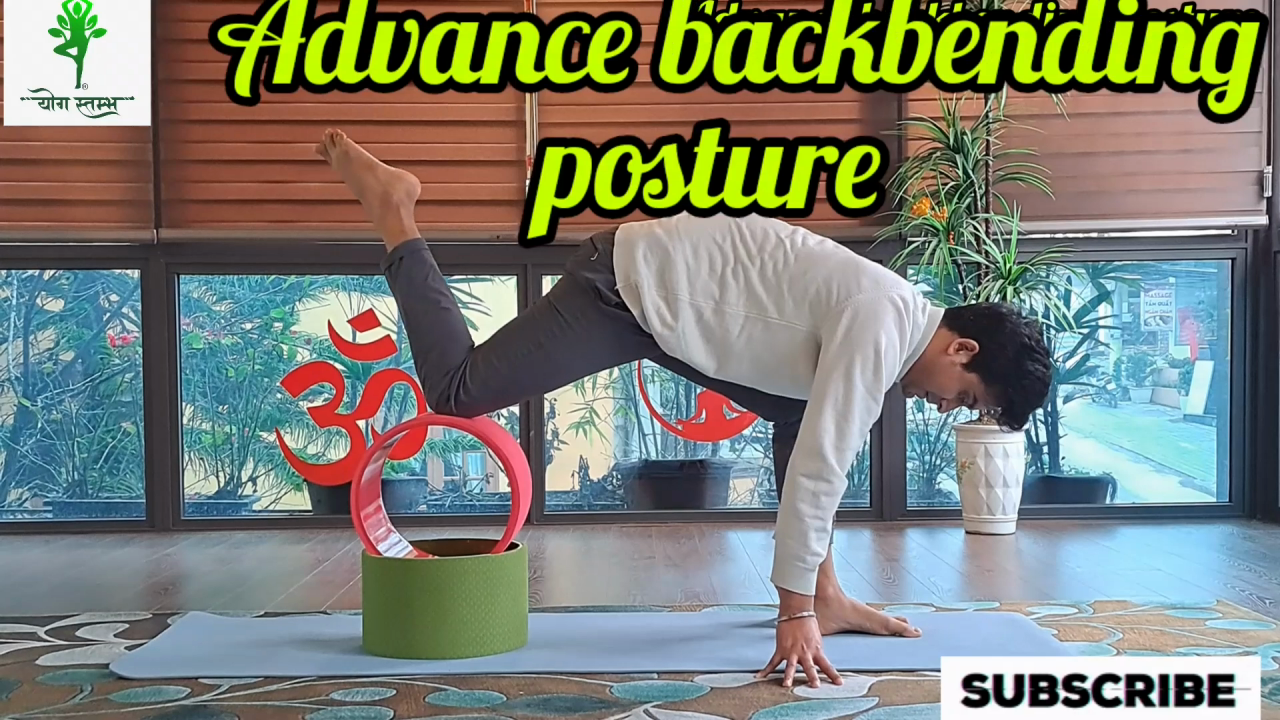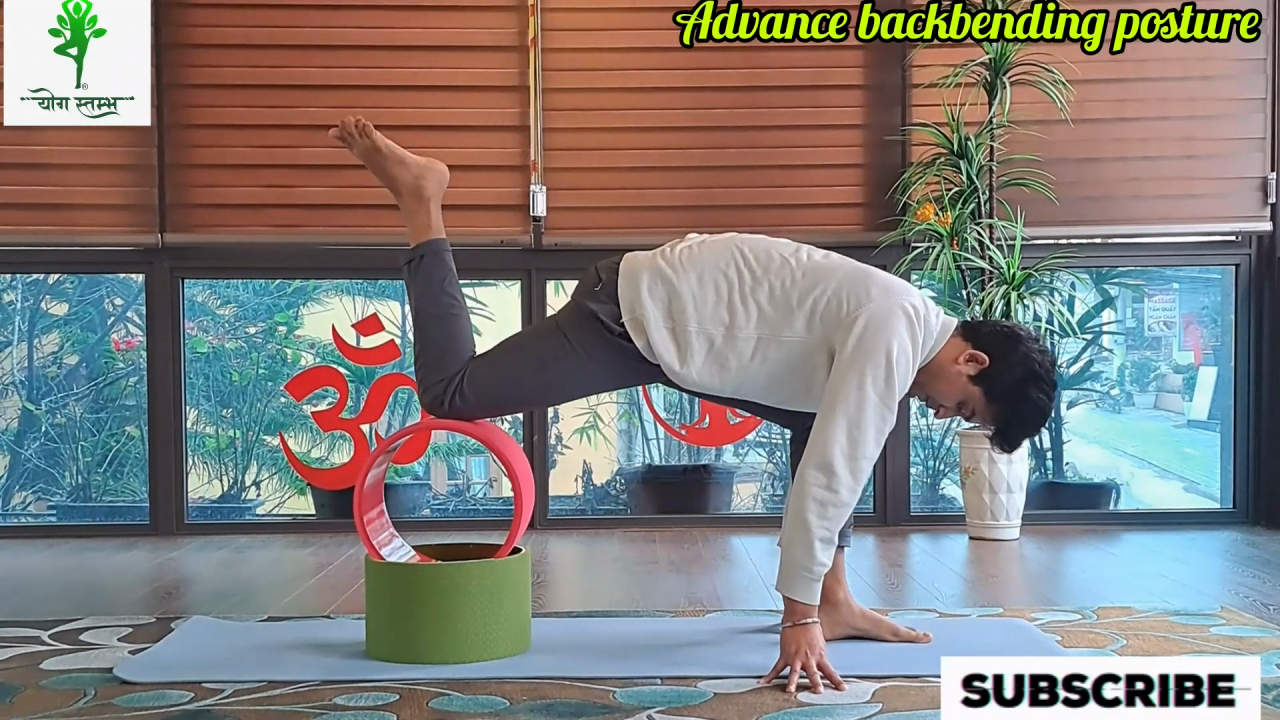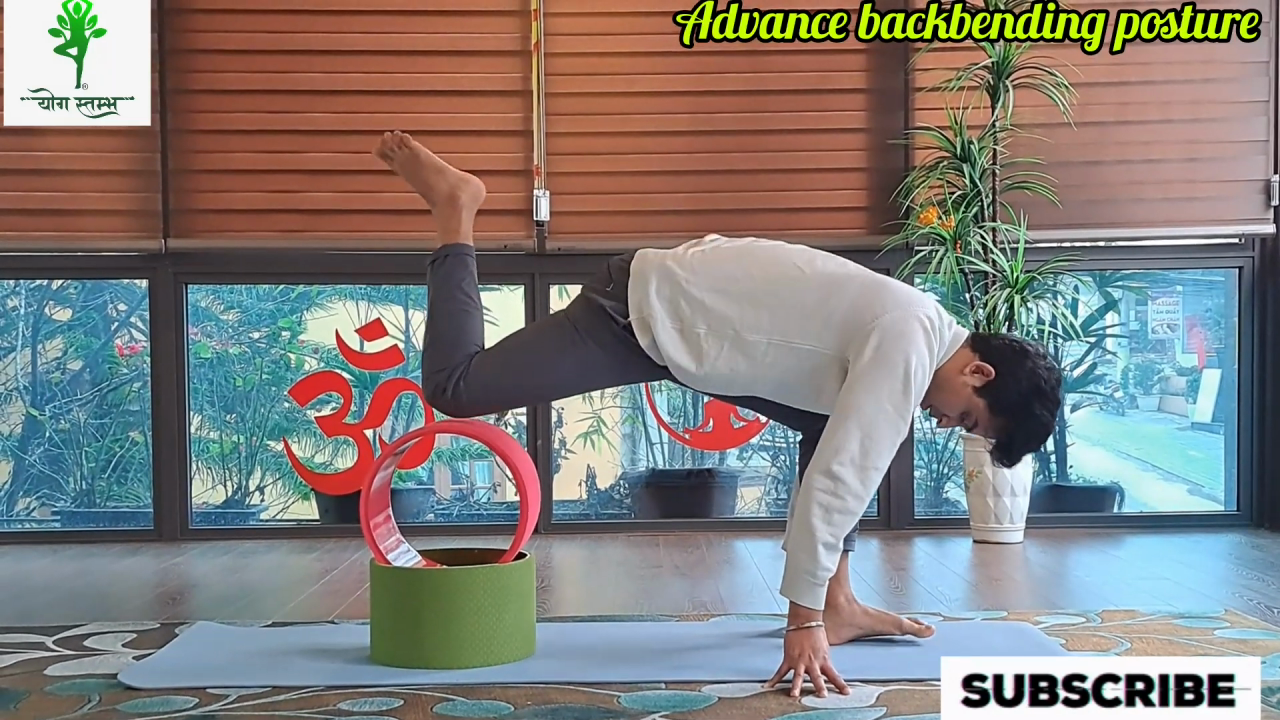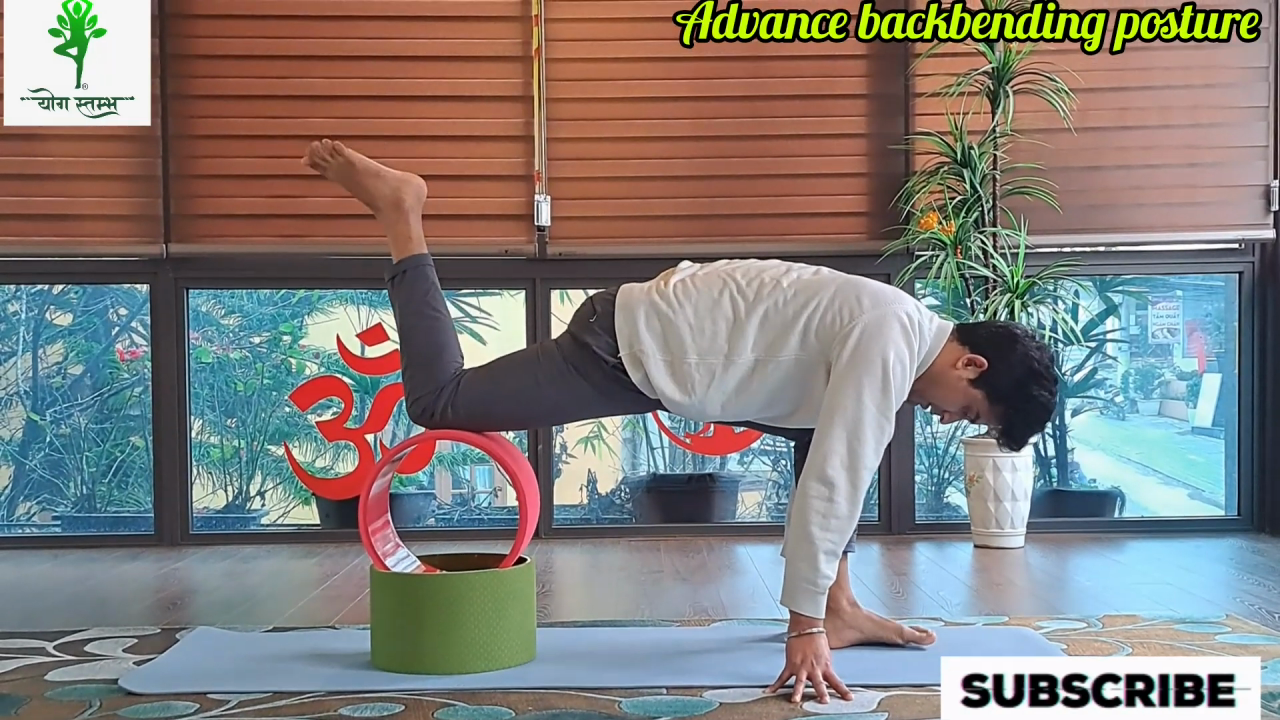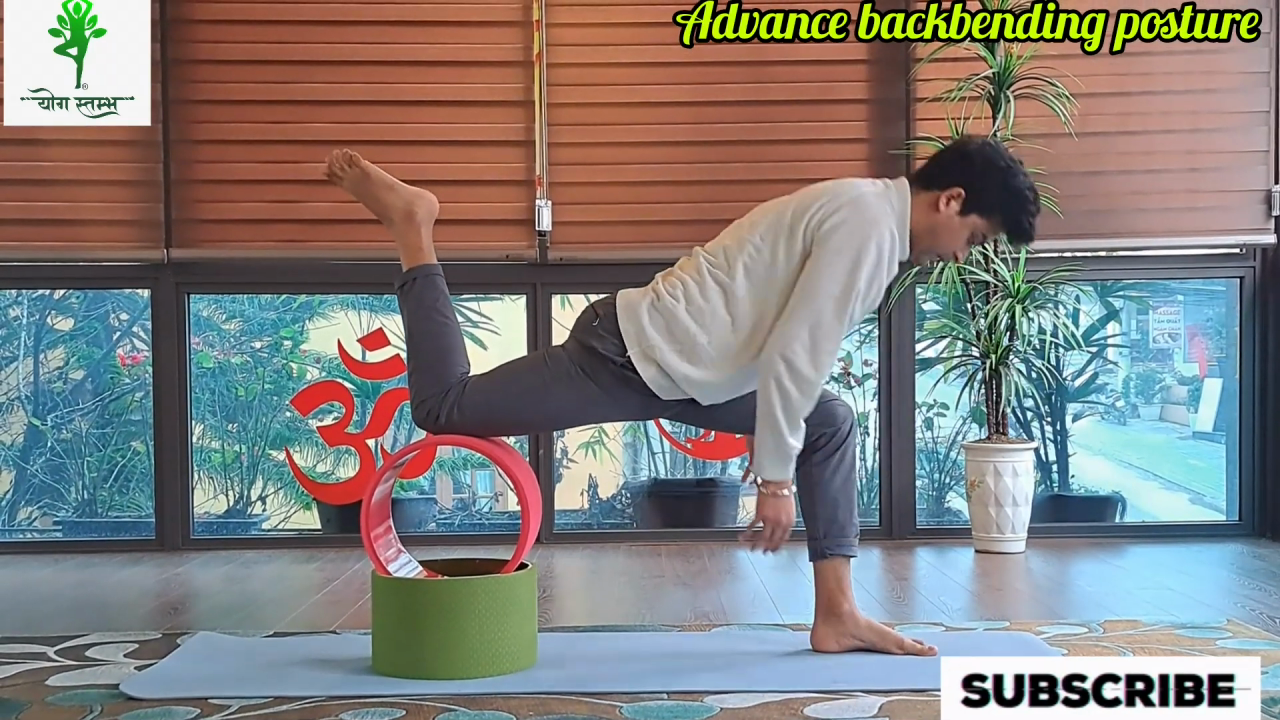
dt=1s
person 1, frame 1
left shoulder: (888, 324)
right shoulder: (881, 324)
left elbow: (813, 447)
right elbow: (819, 467)
left wrist: (813, 595)
right wrist: (794, 613)
left hip: (665, 294)
right hip: (628, 284)
left knee: (805, 411)
right knee: (459, 389)
left ankle: (829, 599)
right ankle: (391, 205)
person 1, frame 2
left shoulder: (902, 329)
right shoulder: (893, 333)
left elbow: (831, 456)
right elbow: (830, 473)
left wrist: (822, 600)
right wrist: (799, 618)
left hip: (671, 310)
right hip: (634, 312)
left knee: (822, 416)
right knee: (451, 393)
left ankle: (838, 604)
right ankle: (420, 196)
person 1, frame 3
left shoulder: (912, 335)
right shoulder: (906, 346)
left elbow: (842, 457)
right elbow: (837, 479)
left wrist: (826, 601)
right wrist: (804, 621)
left hip: (683, 309)
right hip: (640, 311)
left knee: (831, 420)
right knee: (453, 385)
left ankle: (840, 605)
right ankle: (454, 208)
person 1, frame 4
left shoulder: (897, 333)
right shoulder: (890, 345)
left elbow: (835, 470)
right elbow: (832, 485)
left wrist: (823, 609)
right wrist: (804, 627)
left hip: (665, 339)
right hip: (628, 348)
left knee: (827, 426)
right knee: (438, 402)
left ankle: (842, 611)
right ankle: (400, 209)
person 1, frame 5
left shoulder: (865, 207)
right shoulder: (870, 222)
left elbow: (783, 332)
right elbow: (794, 354)
left wrist: (772, 441)
right wrist: (775, 479)
left hip: (686, 363)
right hip: (633, 356)
left knee: (832, 429)
right knee: (447, 408)
left ankle: (838, 618)
right ankle: (411, 229)
